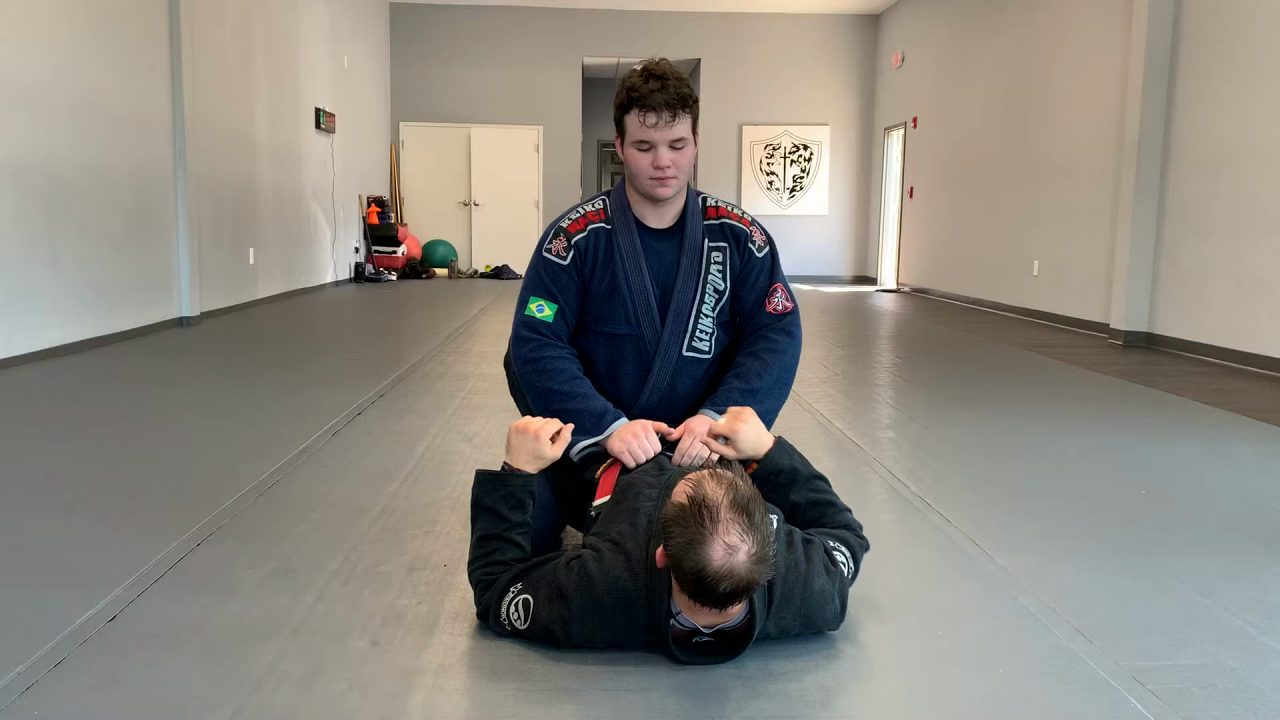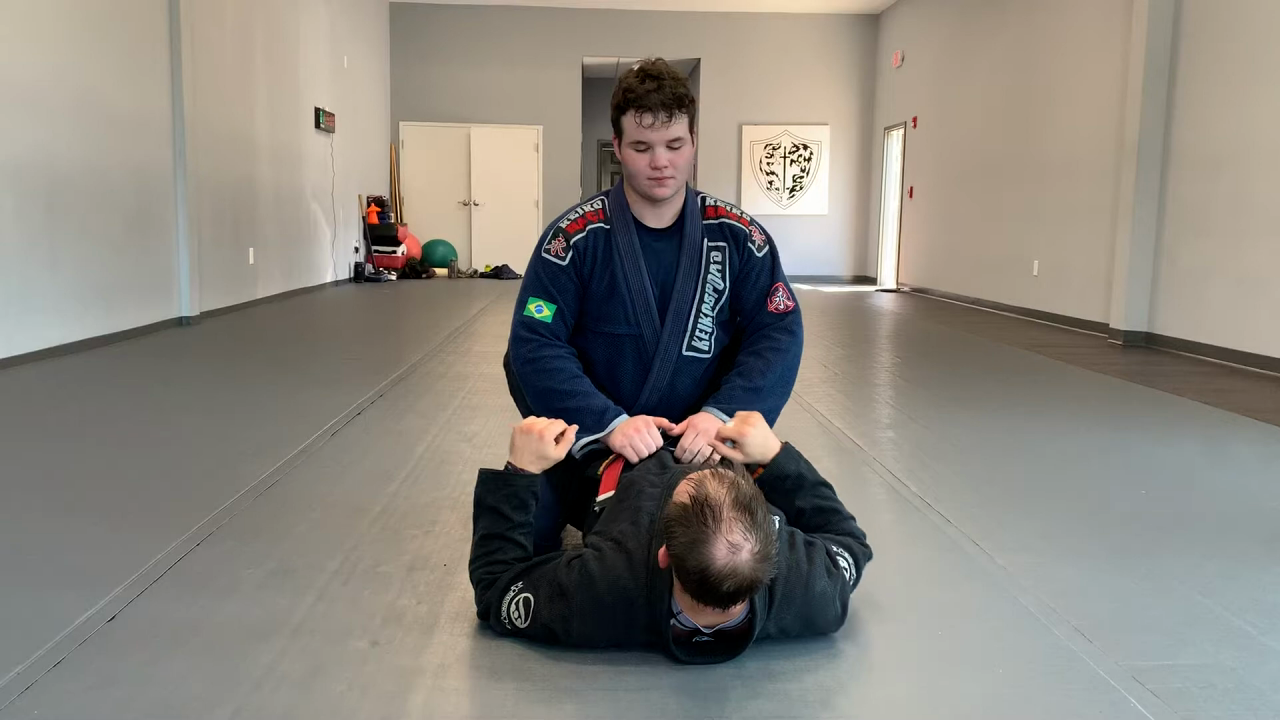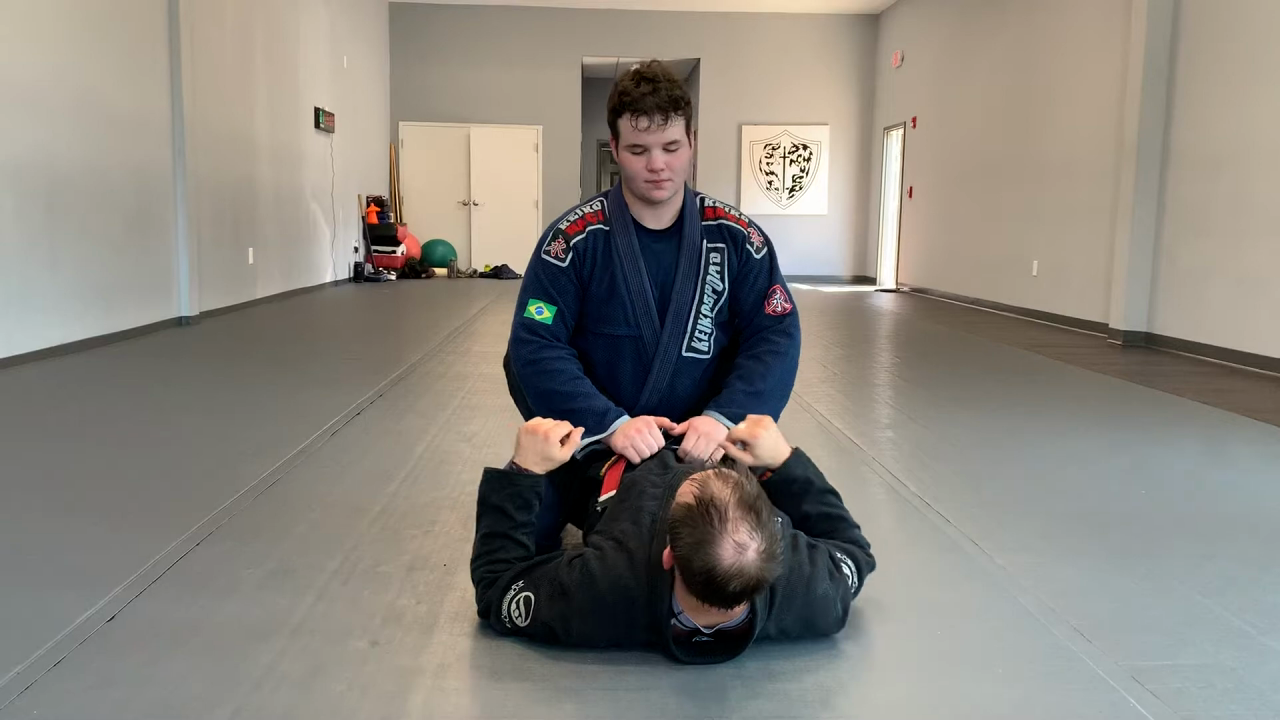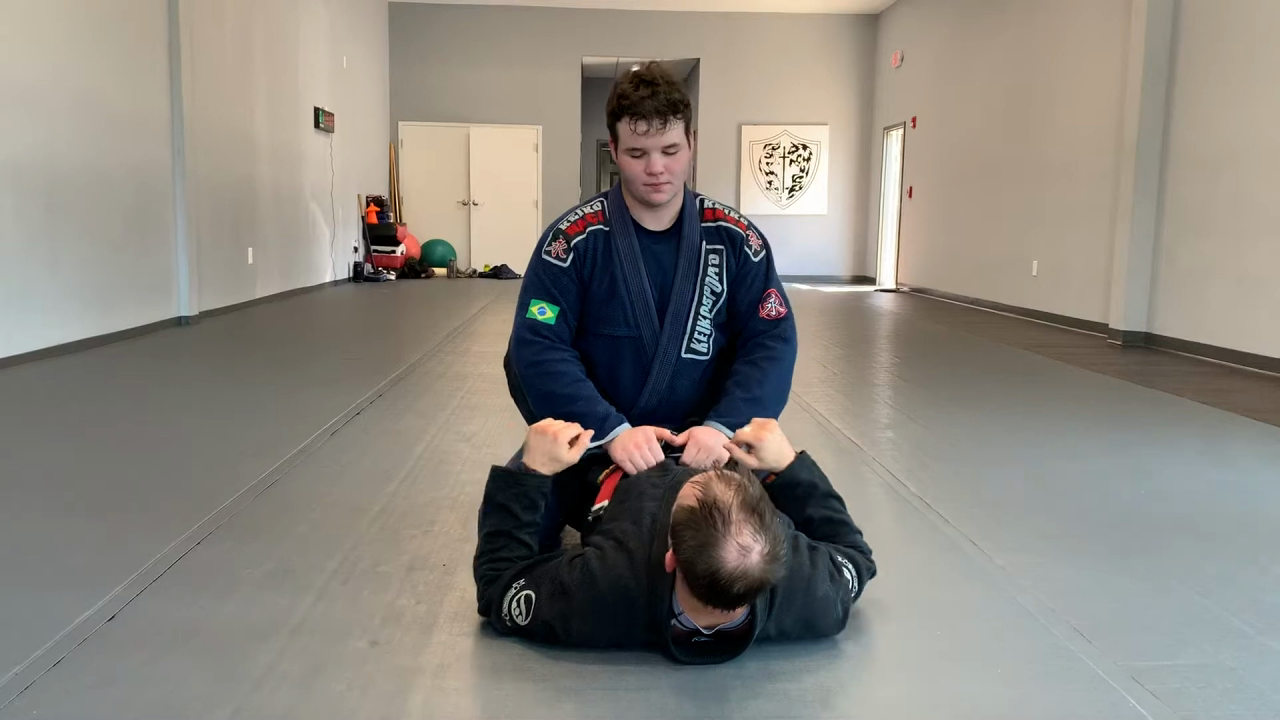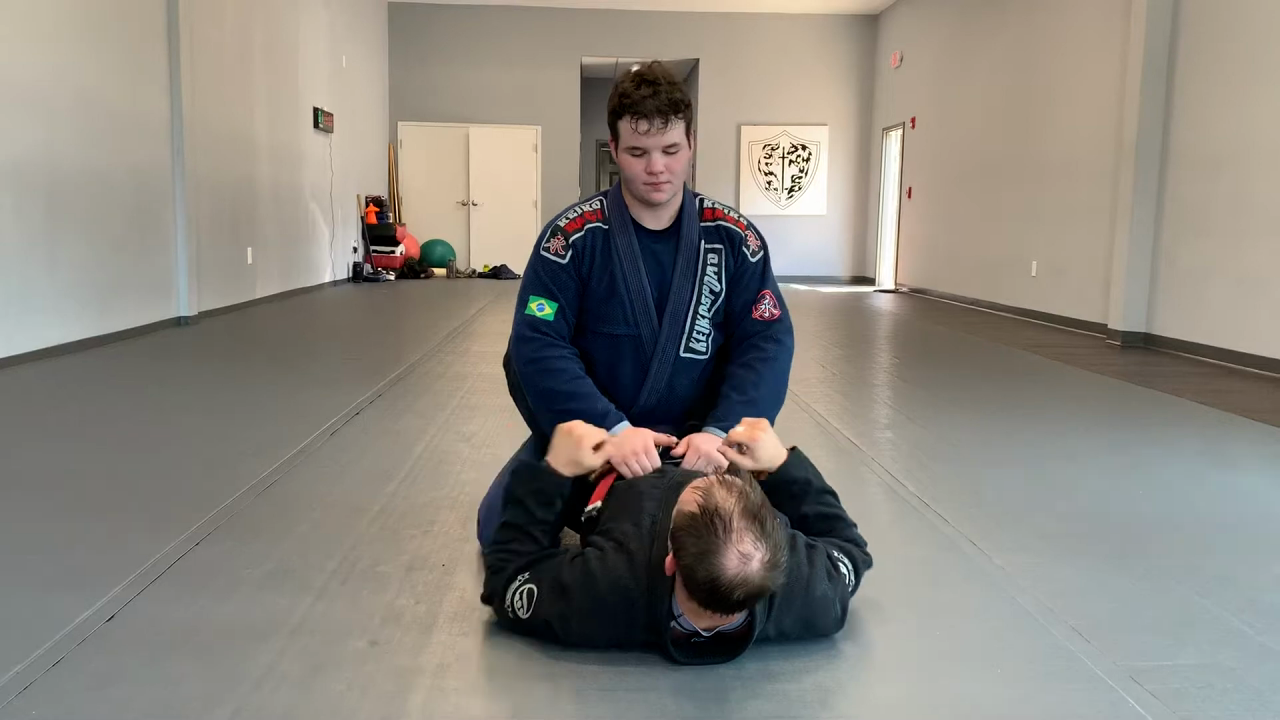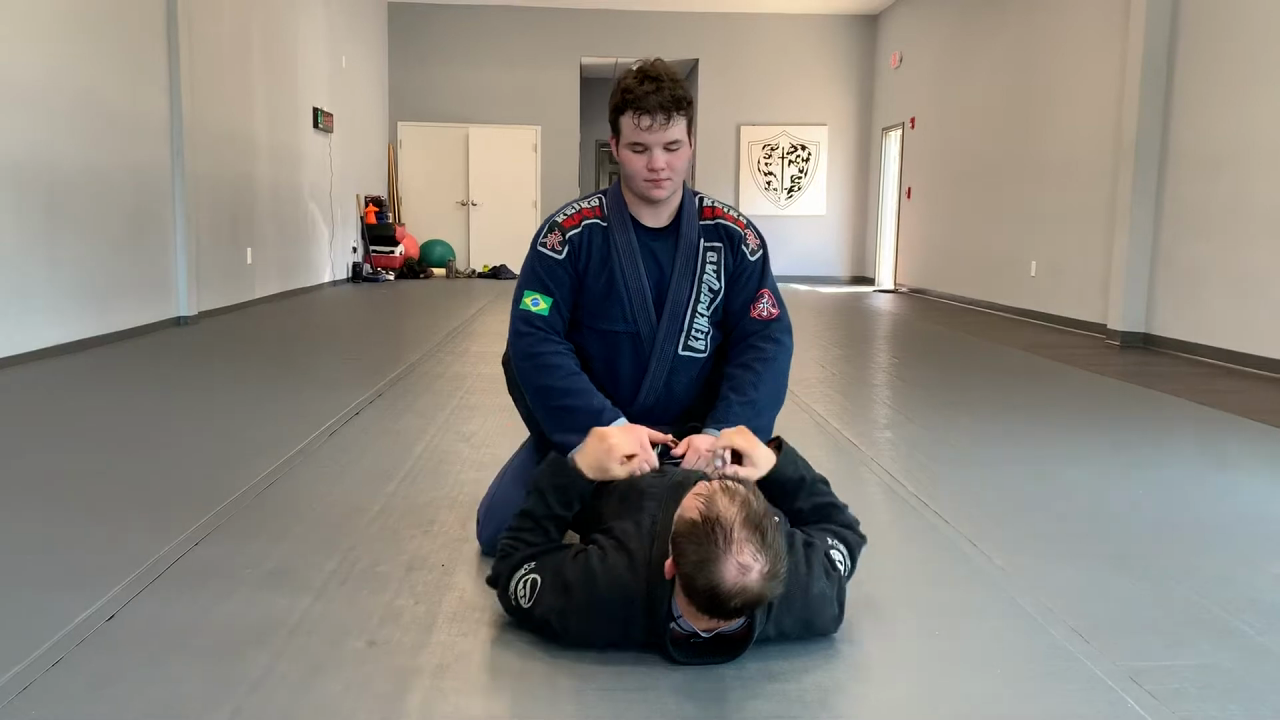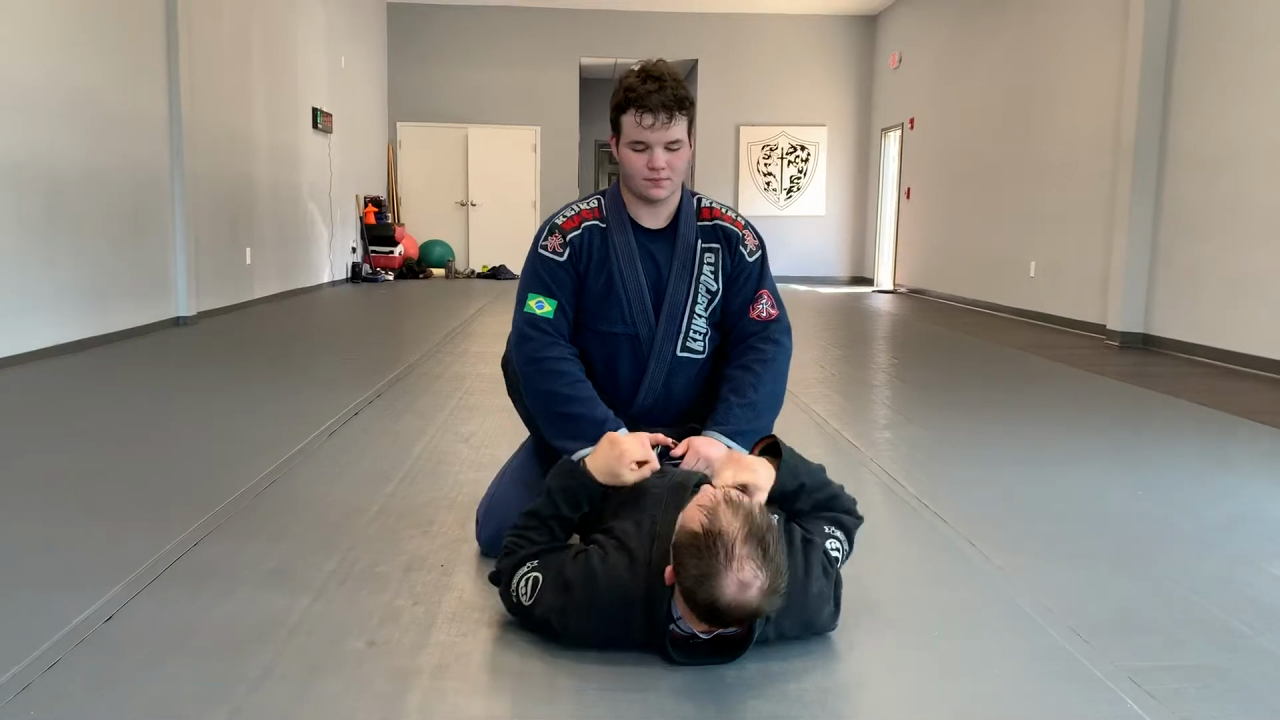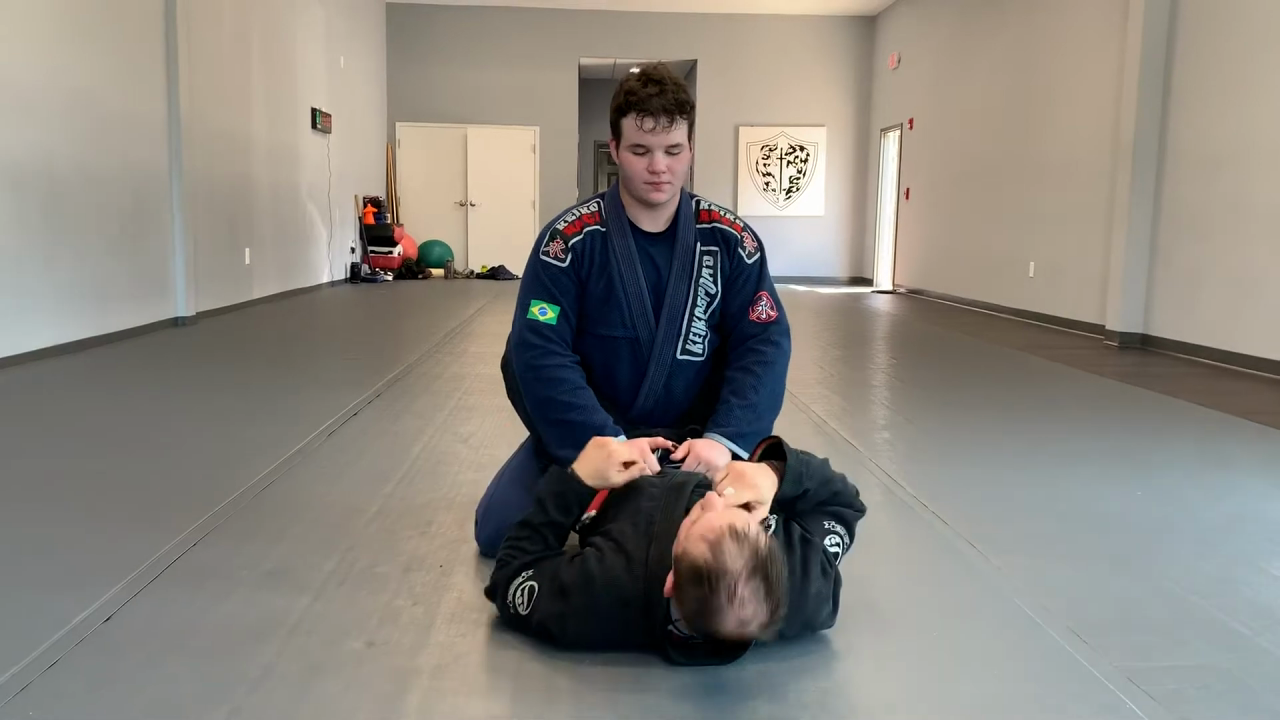
dt=0.1s
person 1, frame 1
left shoulder: (739, 237)
right shoulder: (574, 236)
left elbow: (775, 335)
right elbow: (535, 347)
left wrist: (720, 417)
right wrist: (609, 426)
left hip: (704, 436)
right hip: (592, 436)
person 1, frame 2
left shoulder: (738, 235)
right shoulder: (574, 236)
left elbow: (779, 333)
right elbow: (534, 342)
left wrist: (722, 414)
right wrist: (608, 423)
left hip: (700, 443)
right hip: (590, 437)
person 1, frame 3
left shoulder: (736, 235)
right shoulder: (573, 238)
left elbow: (775, 342)
right elbow: (536, 352)
left wrist: (722, 419)
right wrist: (611, 424)
left hip: (700, 445)
right hip: (592, 439)
person 1, frame 4
left shoulder: (735, 237)
right shoulder: (574, 238)
left elbow: (772, 342)
right elbow: (537, 348)
left wrist: (723, 426)
right wrist: (611, 430)
left hip: (700, 439)
right hip: (592, 435)
person 1, frame 5
left shoulder: (733, 236)
right shoulder: (573, 237)
left elbow: (767, 342)
right elbow: (538, 347)
left wrist: (721, 431)
right wrist: (609, 430)
left hip: (695, 439)
right knee: (502, 529)
person 1, frame 6
left shoulder: (732, 236)
right shoulder: (571, 233)
left elbow: (765, 341)
right elbow: (534, 340)
left wrist: (722, 433)
right wrist: (606, 427)
left hip: (695, 440)
right hip: (586, 435)
right knee: (502, 530)
person 1, frame 7
left shoulder: (730, 237)
right shoulder: (570, 234)
left elbow: (764, 342)
right elbow: (537, 346)
left wrist: (722, 434)
right wrist: (606, 435)
left hip: (693, 437)
right hip: (585, 435)
right knee: (500, 530)
person 1, frame 8
left shoulder: (729, 239)
right shoulder: (570, 238)
left elbow: (763, 344)
right elbow: (539, 353)
left wrist: (724, 437)
right wrist: (605, 442)
left hip: (694, 440)
right hip: (585, 438)
right knee: (500, 531)
person 2, frame 1
left shoulder: (599, 598)
right shoulder: (811, 596)
left elbow: (494, 589)
right elbow: (845, 534)
left wrist: (518, 470)
right wrist: (769, 451)
person 2, frame 2
left shoulder: (599, 598)
right shoulder: (813, 598)
left elbow: (495, 588)
right elbow: (848, 542)
left wrist: (521, 471)
right wrist: (774, 455)
person 2, frame 3
left shoulder: (600, 597)
right shoulder: (814, 601)
left elbow: (496, 589)
right elbow: (852, 550)
left wrist: (525, 470)
right wrist: (785, 462)
person 2, frame 4
left shoulder: (600, 598)
right shoulder: (814, 603)
left elbow: (499, 588)
right elbow: (853, 555)
left wrist: (532, 471)
right wrist: (788, 464)
person 2, frame 5
left shoulder: (595, 601)
right shoulder: (814, 602)
left elbow: (504, 579)
right elbow: (849, 549)
left wrist: (554, 472)
right wrist: (783, 463)
person 2, frame 6
left shoulder: (596, 601)
right shoulder: (812, 603)
left elbow: (513, 572)
right elbow: (843, 535)
left wrist: (581, 472)
right wrist: (775, 465)
person 2, frame 7
left shoulder: (597, 598)
right shoulder: (809, 599)
left elbow: (515, 569)
right elbow: (838, 510)
left wrist: (587, 476)
right wrist: (773, 467)
person 2, frame 8
left shoulder: (593, 602)
right shoulder: (808, 599)
left elbow: (510, 580)
right elbow: (841, 504)
left wrist: (578, 479)
right wrist: (776, 472)
